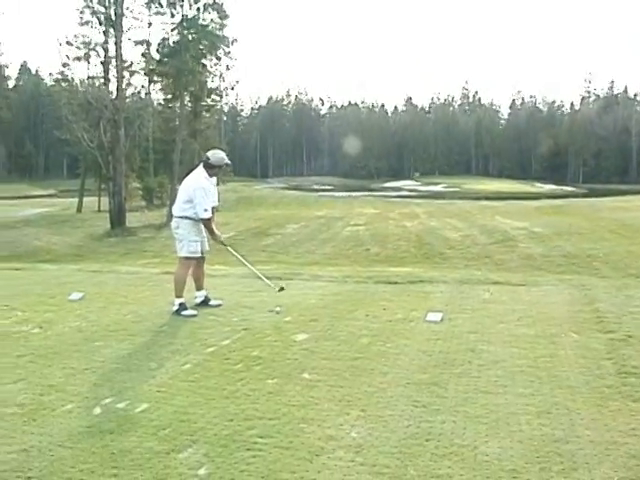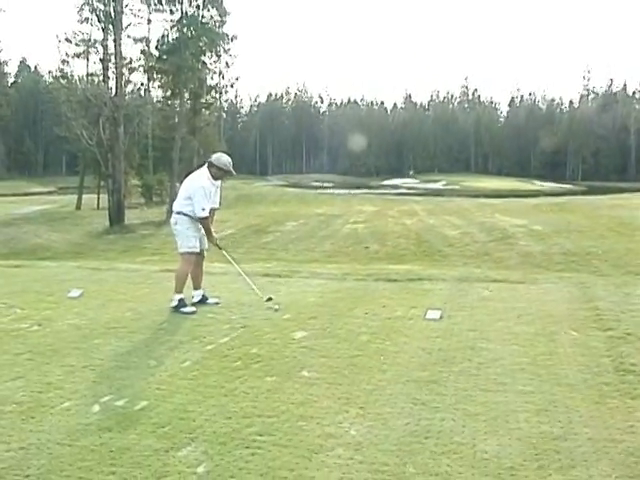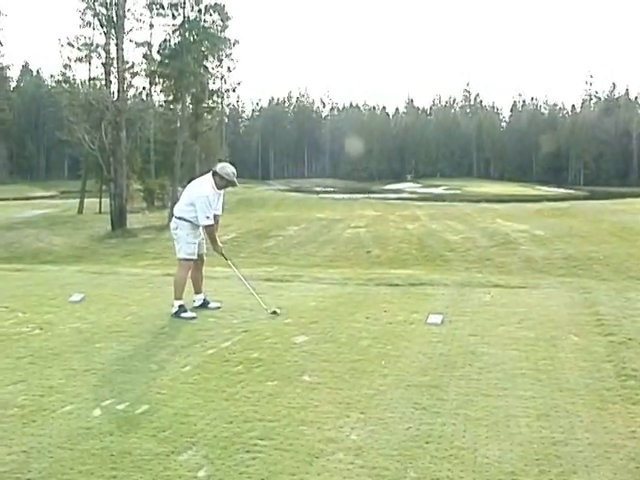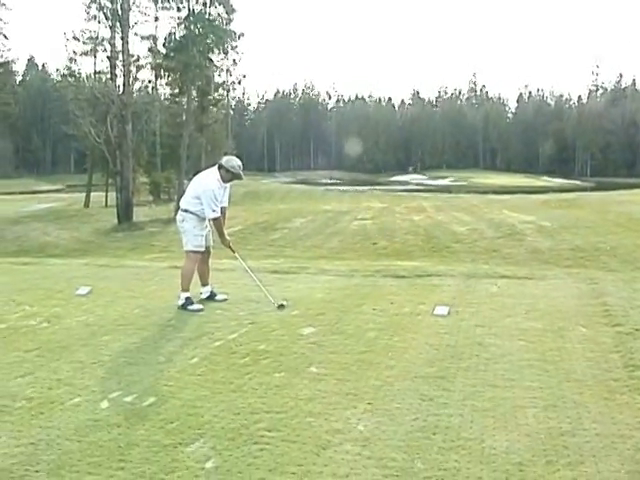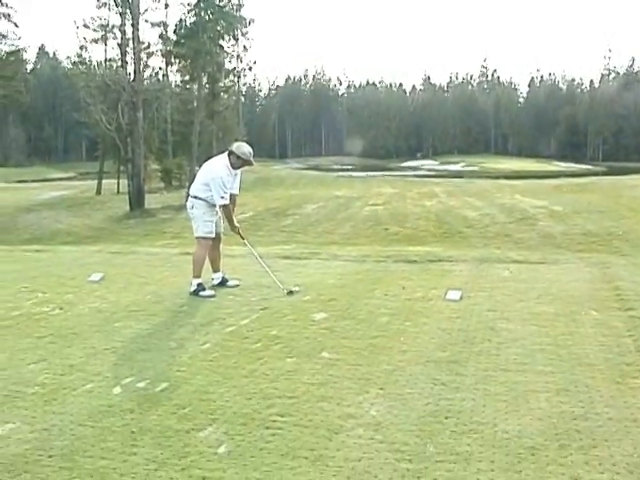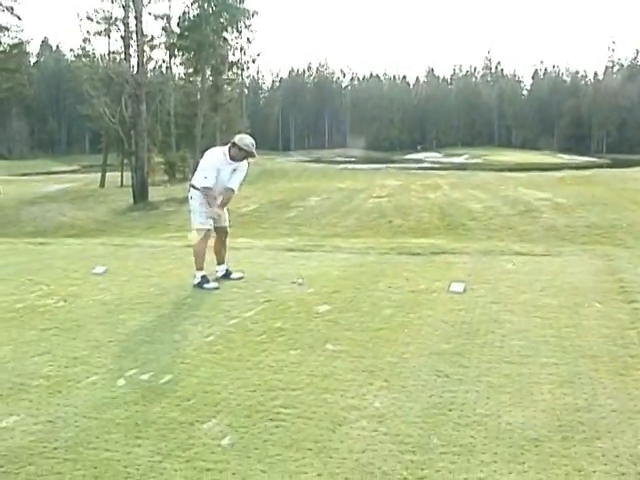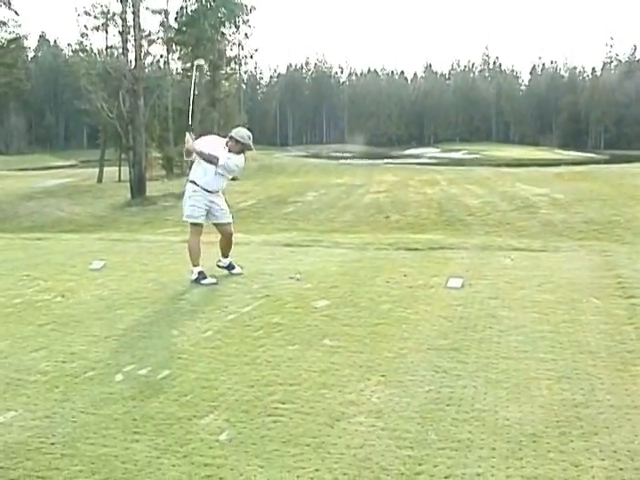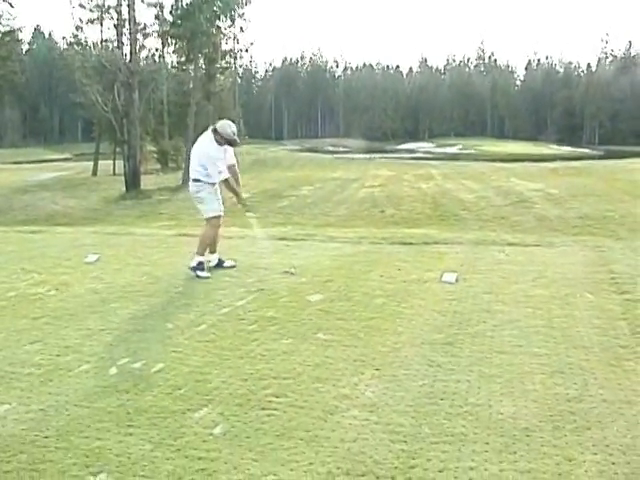
dt=0.3s
person 1, frame 1
left shoulder: (210, 177)
right shoulder: (200, 183)
left elbow: (212, 205)
right elbow: (204, 214)
left wrist: (213, 228)
right wrist: (213, 233)
left hip: (196, 223)
right hip: (185, 223)
left knee: (200, 259)
right knee: (186, 263)
left ankle: (201, 296)
right ankle: (178, 304)
person 1, frame 2
left shoulder: (214, 179)
right shoulder: (201, 183)
left elbow: (212, 207)
right elbow: (202, 214)
left wrist: (210, 230)
right wrist: (210, 234)
left hip: (195, 220)
right hip: (184, 220)
left knee: (199, 258)
right knee: (188, 259)
left ankle: (198, 295)
right ankle: (177, 300)
person 1, frame 3
left shoulder: (217, 186)
right shoulder: (204, 191)
left elbow: (216, 214)
right elbow: (207, 222)
left wrist: (216, 238)
right wrist: (215, 243)
left hip: (195, 225)
right hip: (183, 225)
left knee: (199, 262)
right knee: (185, 265)
left ankle: (199, 299)
right ankle: (177, 306)
person 1, frame 4
left shoulder: (223, 179)
right shoulder: (210, 184)
left elbow: (223, 207)
right elbow: (215, 215)
left wrist: (223, 231)
right wrist: (223, 237)
left hip: (201, 218)
right hip: (190, 218)
left knee: (205, 254)
right knee: (193, 257)
left ankle: (206, 292)
right ankle: (184, 298)
person 1, frame 5
left shoulder: (235, 167)
right shoulder: (219, 170)
left elbow: (233, 194)
right elbow: (223, 202)
left wrist: (232, 218)
right wrist: (232, 223)
left hip: (212, 205)
right hip: (200, 204)
left knee: (216, 241)
right knee: (204, 244)
left ankle: (218, 277)
right ankle: (196, 284)
person 1, frame 6
left shoulder: (242, 164)
right shoulder: (214, 156)
left elbow: (230, 189)
right elbow: (206, 186)
left wrist: (220, 208)
right wrist: (212, 208)
left hip: (217, 199)
right hip: (200, 196)
left knee: (223, 234)
right knee: (204, 235)
left ankle: (222, 269)
right ankle: (199, 277)
person 1, frame 7
left shoulder: (238, 160)
right shoulder: (212, 140)
left elbow: (215, 160)
right elbow: (188, 155)
left wrist: (196, 148)
right wrist: (190, 145)
left hip: (215, 196)
right hip: (196, 191)
left knee: (228, 232)
right knee: (196, 232)
left ankle: (225, 261)
right ankle: (197, 272)
person 1, frame 8
left shoulder: (222, 142)
right shoulder: (209, 149)
left elbow: (231, 165)
right elbow: (224, 178)
left wrist: (238, 188)
right wrist: (238, 196)
left hip: (209, 185)
right hip: (202, 186)
left knee: (215, 223)
right knee: (214, 223)
left ankle: (213, 259)
right ankle: (197, 262)
